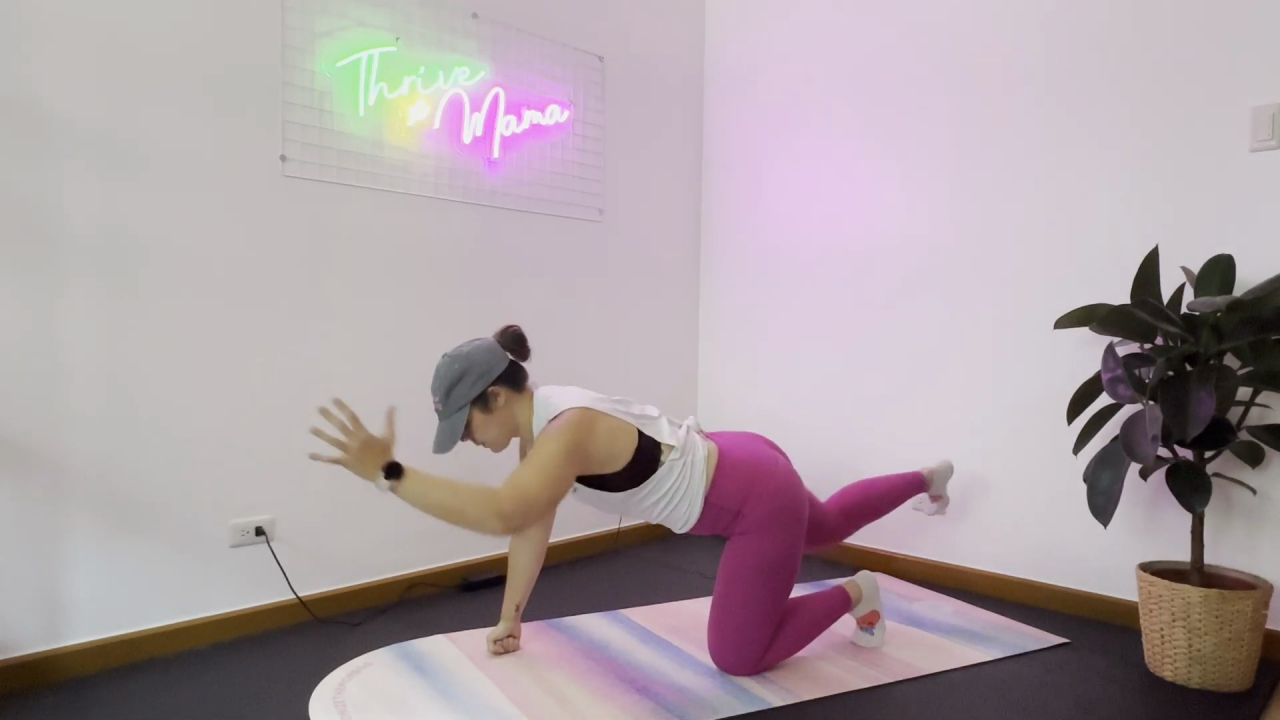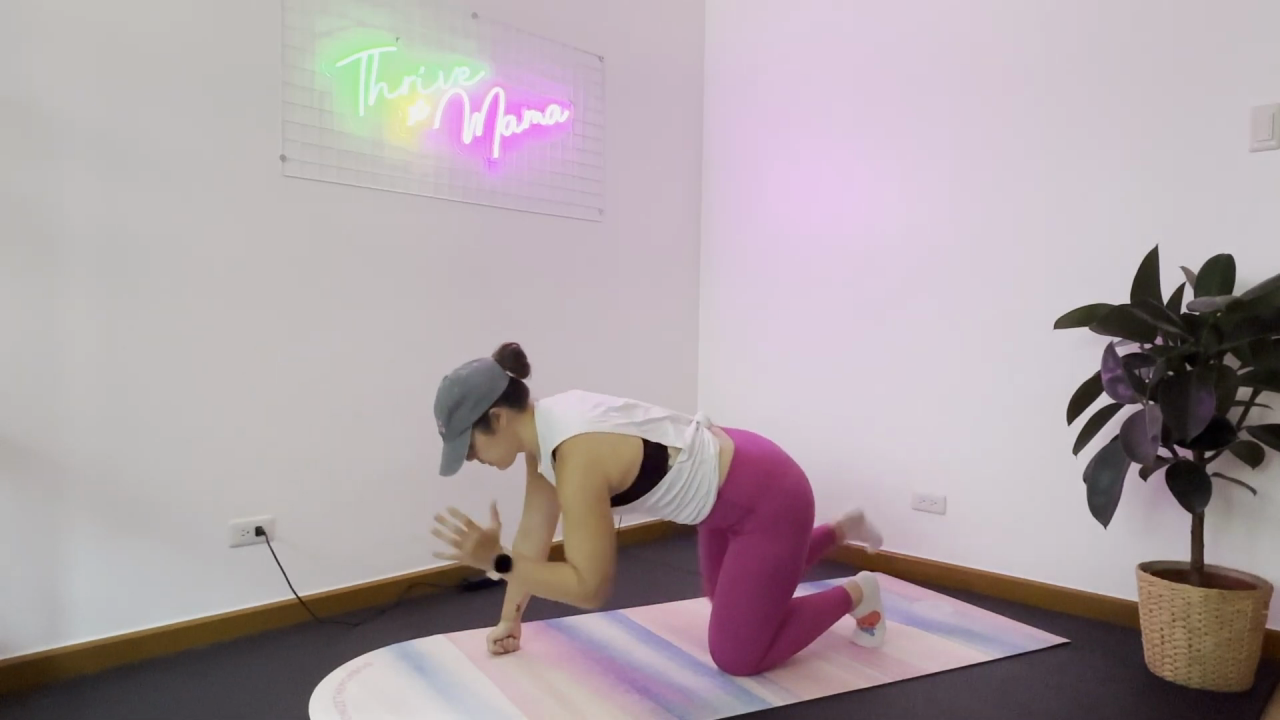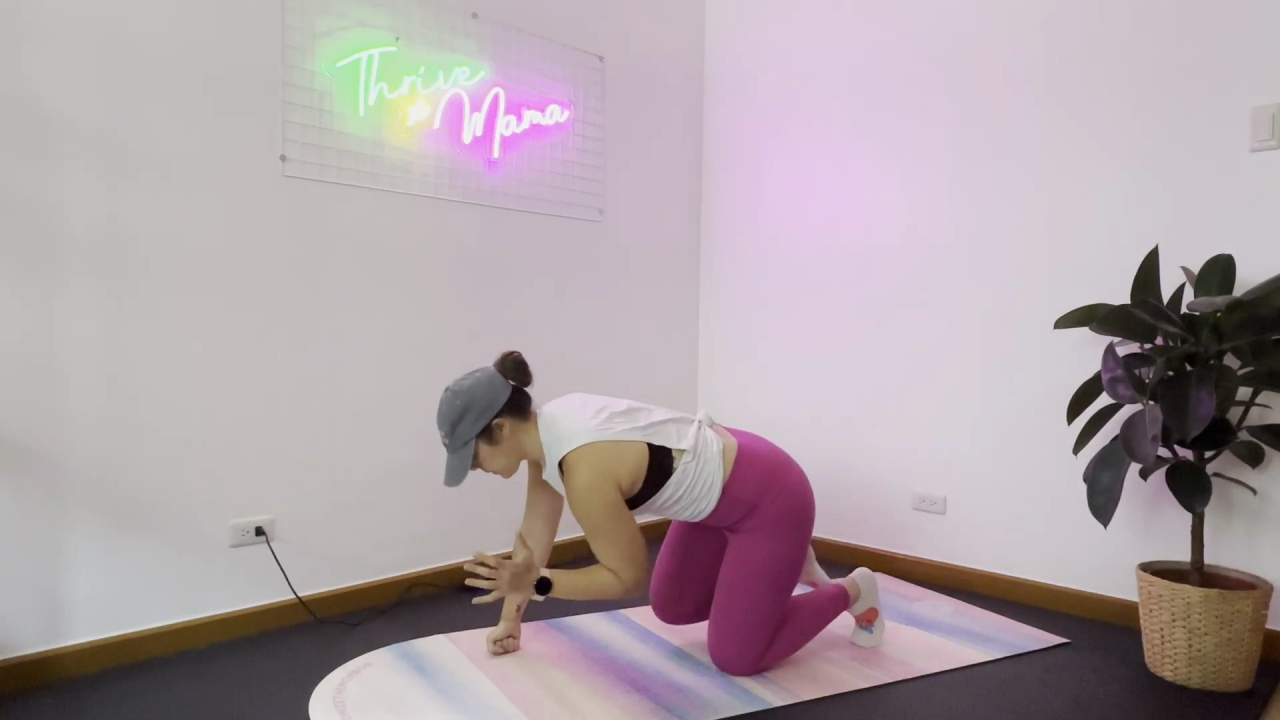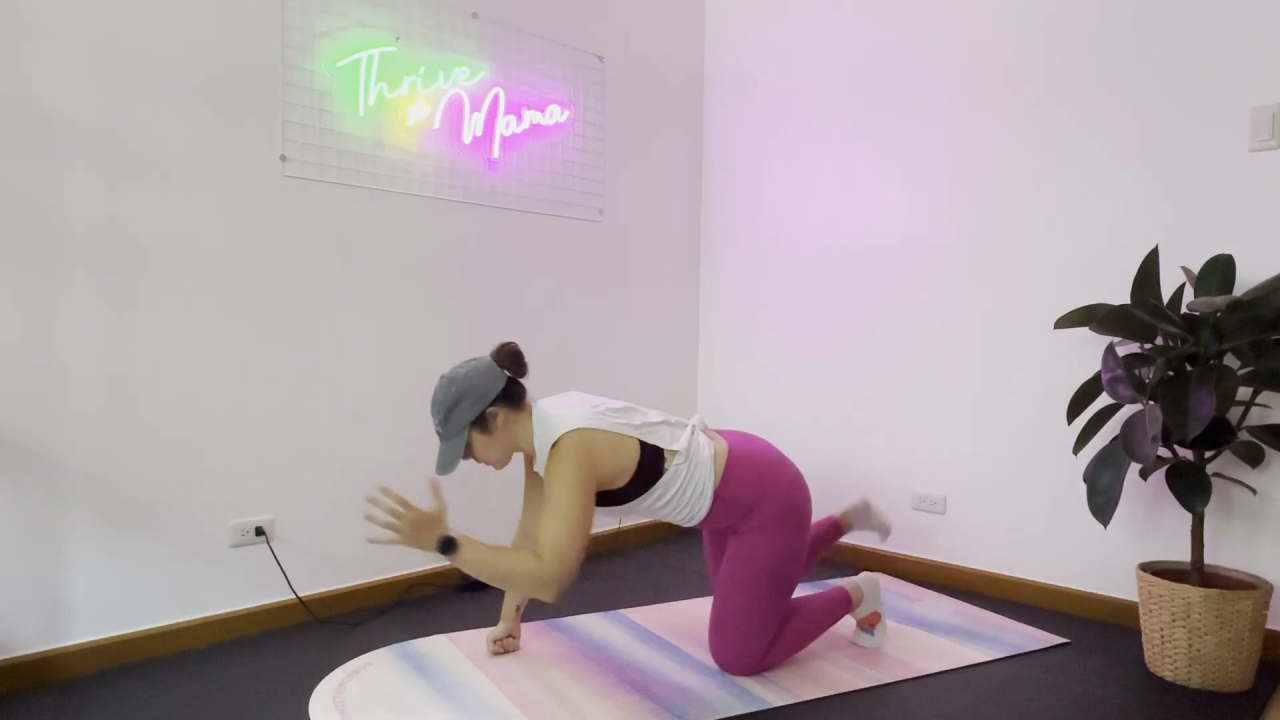
dt=0.4s
person 1, frame 1
left shoulder: (568, 431)
right shoulder: (534, 422)
left elbow: (506, 515)
right elbow: (531, 530)
left wrist: (389, 472)
right wrist: (510, 619)
left hip: (760, 499)
right hip: (734, 465)
left knee: (736, 657)
right knee: (822, 526)
left ankle: (855, 594)
right ankle: (926, 478)
person 1, frame 2
left shoulder: (577, 458)
right shoulder: (541, 424)
left elbow: (591, 589)
right elbow: (534, 531)
left wrist: (494, 561)
right wrist: (510, 619)
left hip: (766, 497)
right hip: (727, 475)
left knee: (737, 657)
right knee: (731, 600)
left ankle: (856, 595)
right ankle: (838, 531)
person 1, frame 3
left shoulder: (583, 468)
right shoulder: (544, 429)
left elbow: (629, 578)
right elbow: (536, 530)
left wrist: (533, 584)
right wrist: (510, 617)
left hip: (768, 496)
right hip: (721, 477)
left knee: (735, 657)
right knee: (670, 608)
left ankle: (851, 591)
right ankle: (785, 563)
person 1, frame 4
left shoulder: (570, 452)
right shoulder: (538, 425)
left elbow: (550, 573)
right elbow: (535, 535)
left wrist: (441, 540)
right wrist: (509, 619)
left hip: (764, 497)
right hip: (727, 470)
left knee: (739, 656)
right knee: (763, 586)
left ankle: (854, 594)
right ankle: (843, 522)
